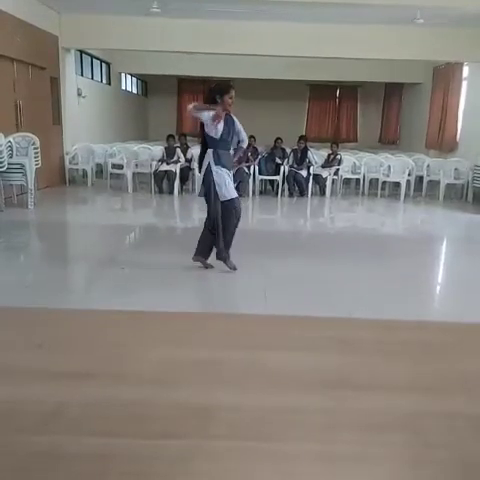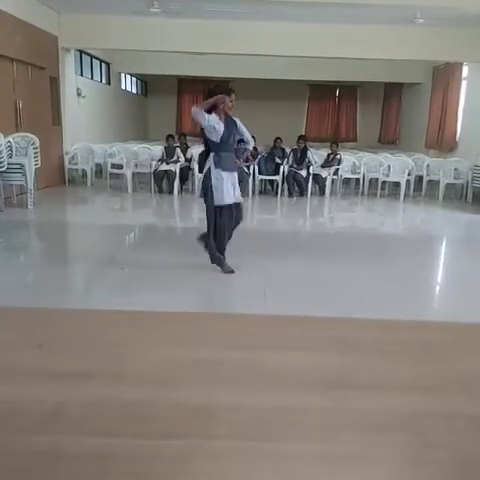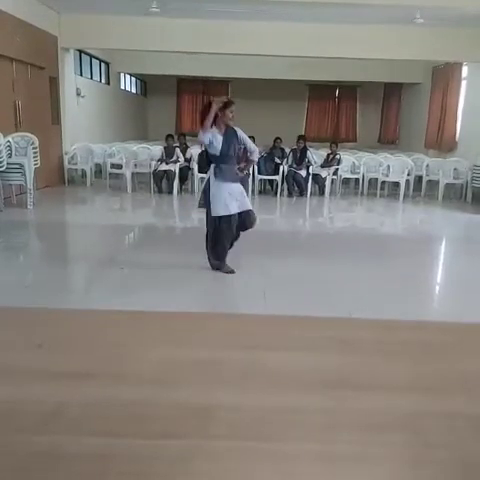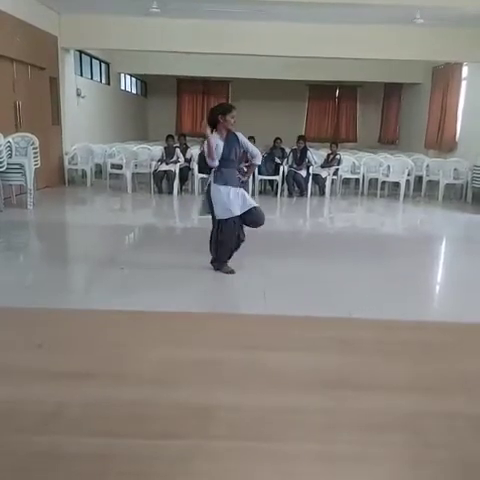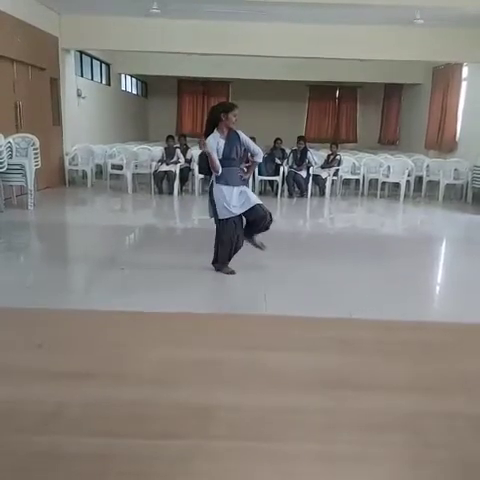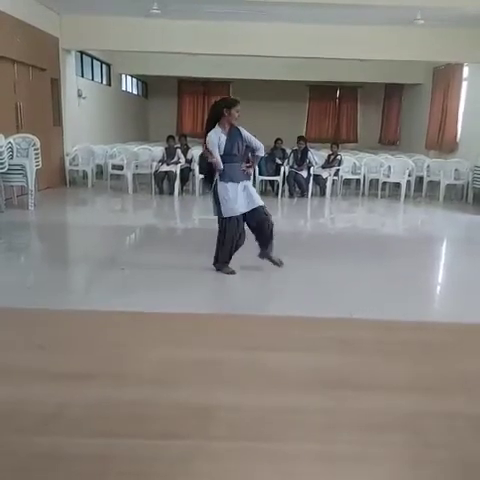
dt=0.1s
person 1, frame 1
left shoulder: (232, 119)
right shoulder: (209, 116)
left elbow: (244, 140)
right elbow: (191, 109)
left wrist: (236, 158)
right wrist: (213, 109)
left hip: (226, 168)
right hip: (214, 167)
left knee: (226, 212)
right knee: (231, 211)
left ankle: (201, 254)
right ankle: (223, 254)
person 1, frame 2
left shoulder: (234, 121)
right shoulder: (209, 120)
left elbow: (250, 141)
right elbow: (195, 112)
right wrist: (214, 100)
left hip: (231, 170)
right hip: (216, 170)
left knee: (235, 214)
right knee: (223, 215)
left ankle: (207, 238)
right ankle: (218, 258)
person 1, frame 3
left shoulder: (236, 132)
right shoulder: (211, 134)
left elbow: (254, 151)
right elbow: (203, 138)
left wrist: (244, 170)
right wrist: (213, 110)
left hip: (235, 182)
right hip: (218, 183)
left knee: (248, 220)
right knee: (225, 224)
right ankle: (218, 261)
person 1, frame 4
left shoulder: (237, 137)
right shoulder: (212, 140)
left elbow: (256, 155)
right elbow: (213, 163)
left wrist: (247, 175)
right wrist: (209, 140)
left hip: (236, 186)
right hip: (219, 187)
left knee: (257, 218)
right knee: (228, 227)
right ankle: (219, 262)
person 1, frame 5
left shoulder: (238, 135)
right shoulder: (212, 140)
left elbow: (258, 153)
right elbow: (217, 170)
left wrist: (249, 172)
right wrist: (212, 161)
left hip: (240, 186)
right hip: (221, 188)
left knee: (263, 216)
right knee: (229, 227)
left ankle: (248, 234)
right ankle: (220, 262)
person 1, frame 6
left shoulder: (239, 131)
right shoulder: (213, 136)
left elbow: (259, 148)
right elbow: (219, 167)
left wrist: (251, 167)
right wrist: (214, 161)
left hip: (244, 182)
right hip: (226, 185)
left knee: (264, 220)
right knee: (232, 226)
left ankle: (266, 251)
right ankle: (221, 262)
